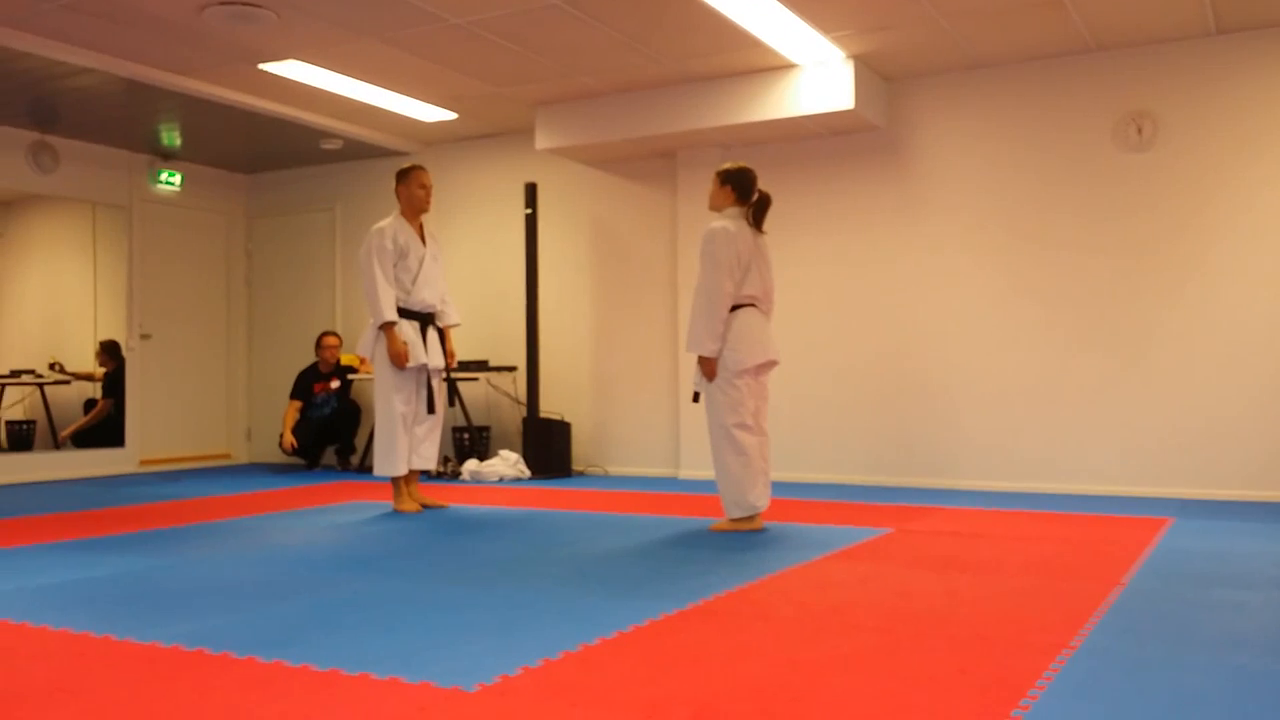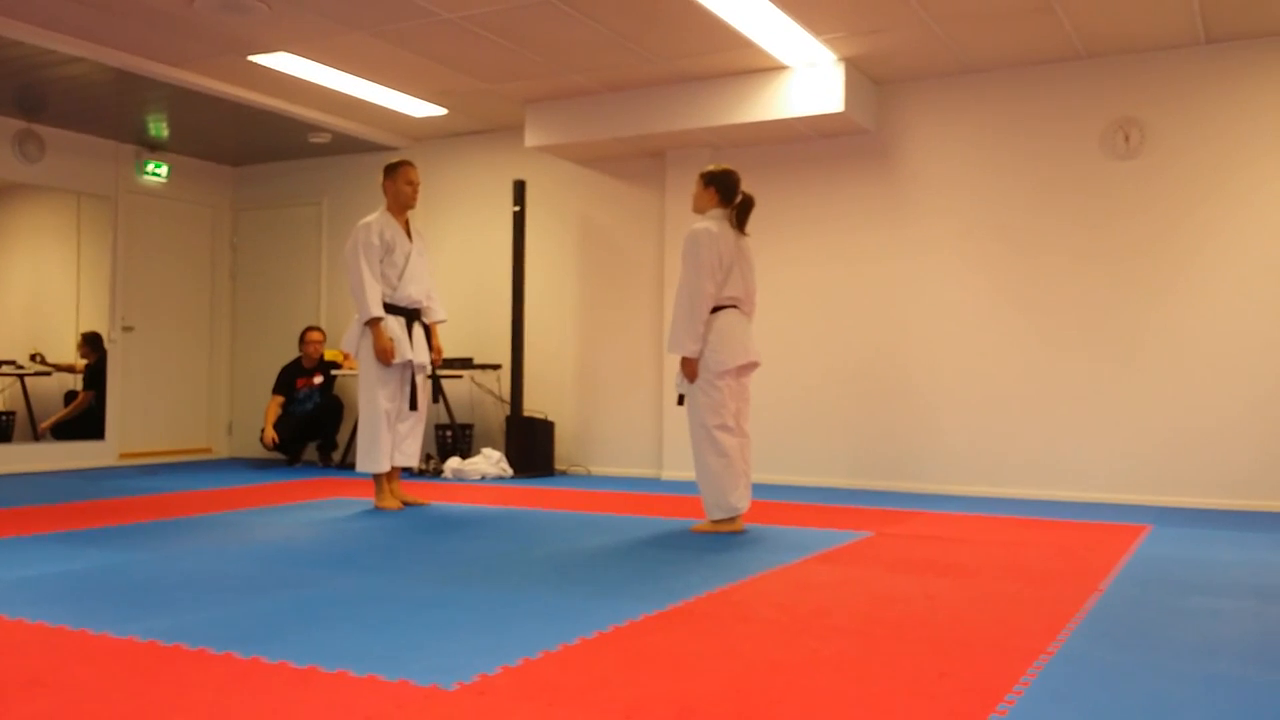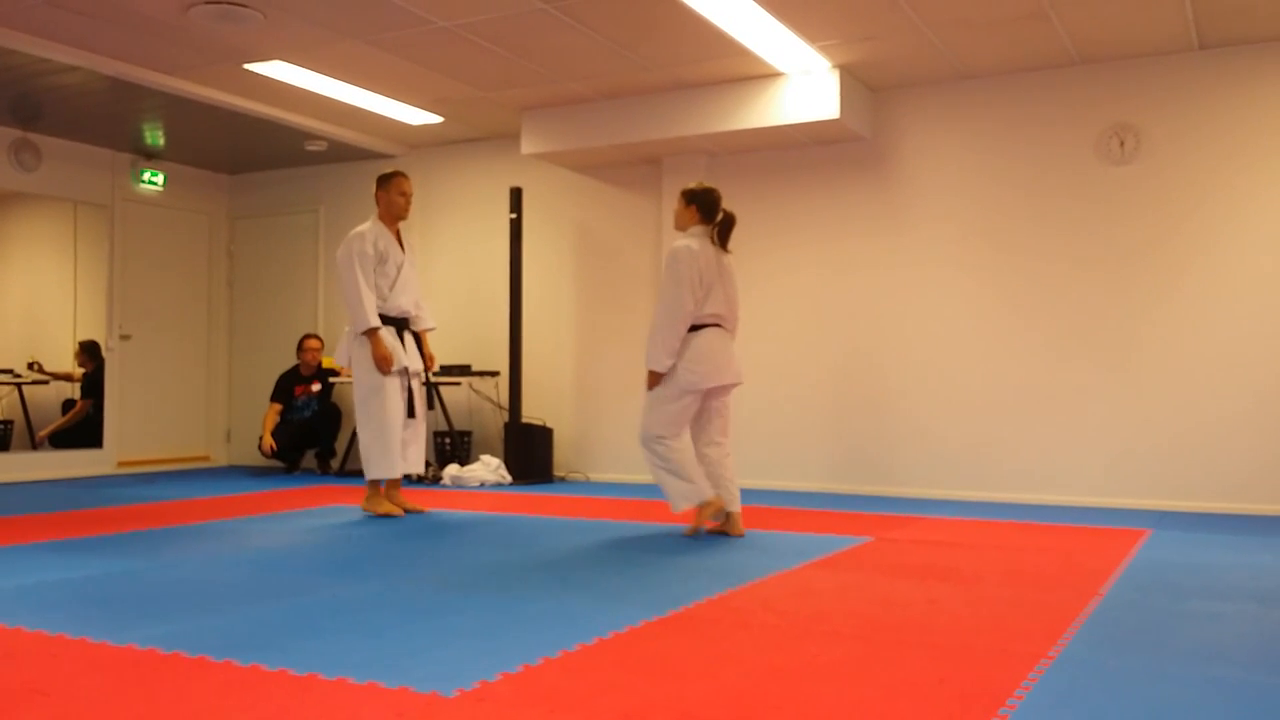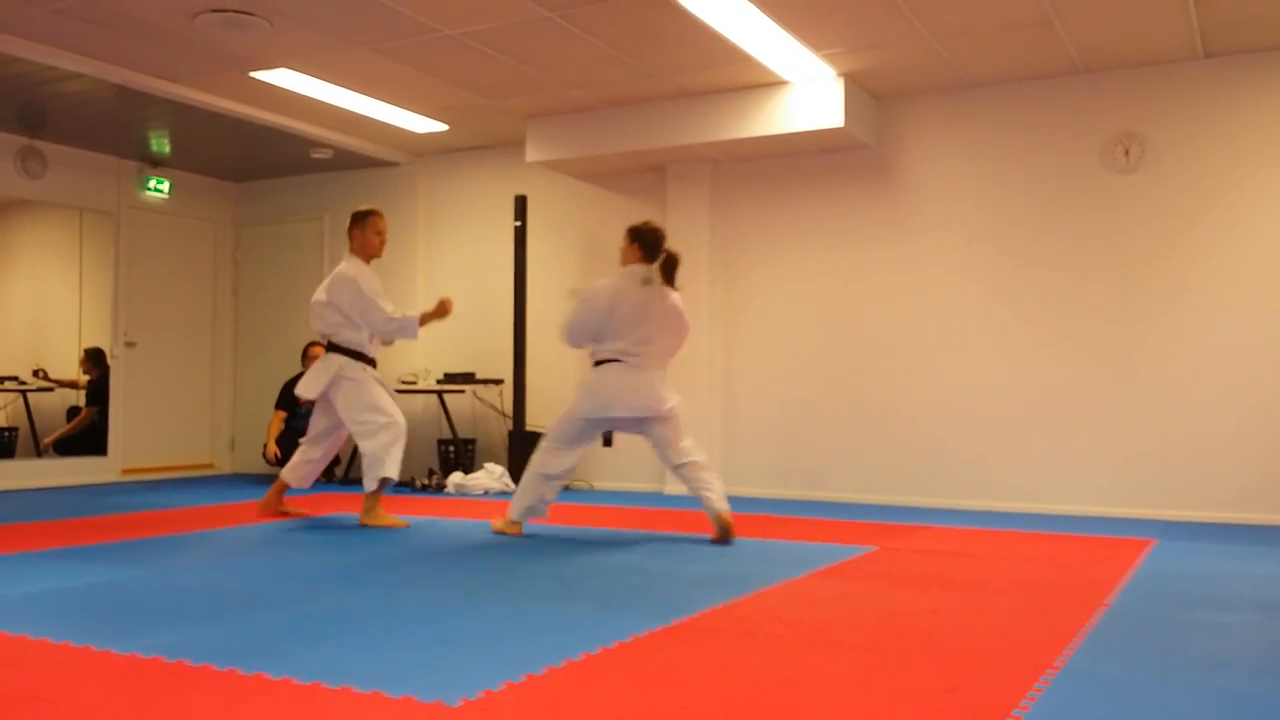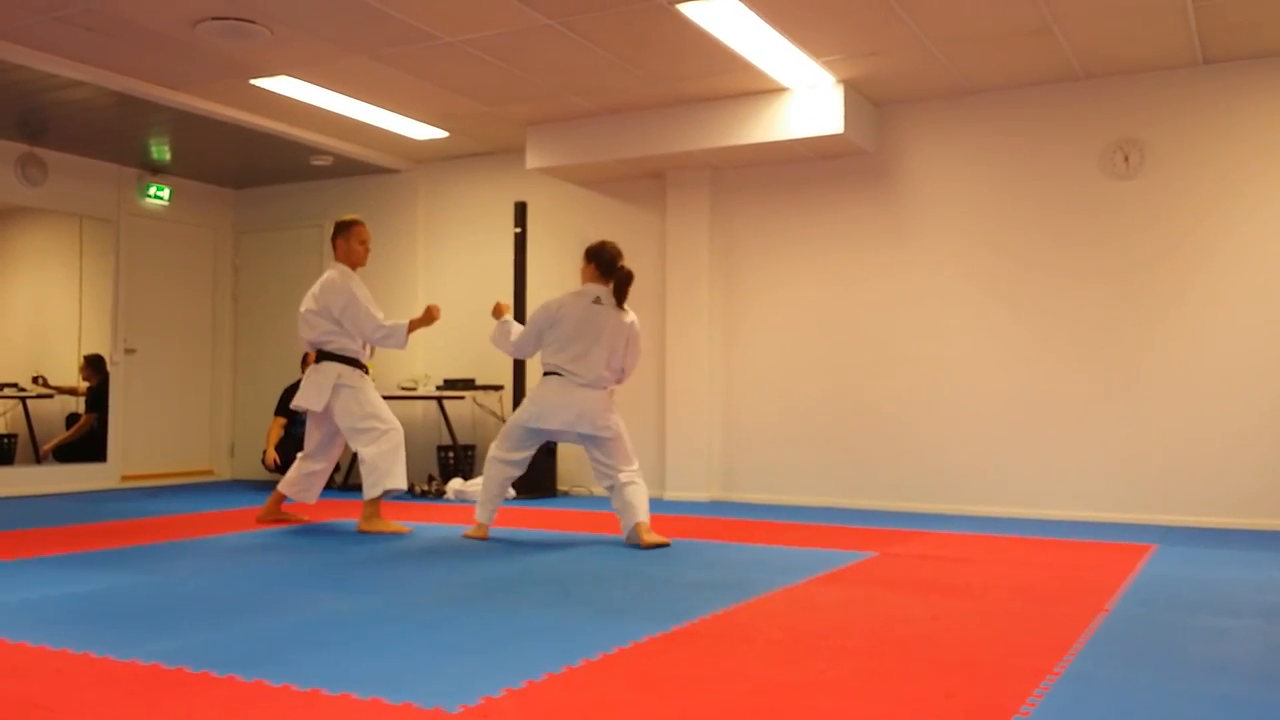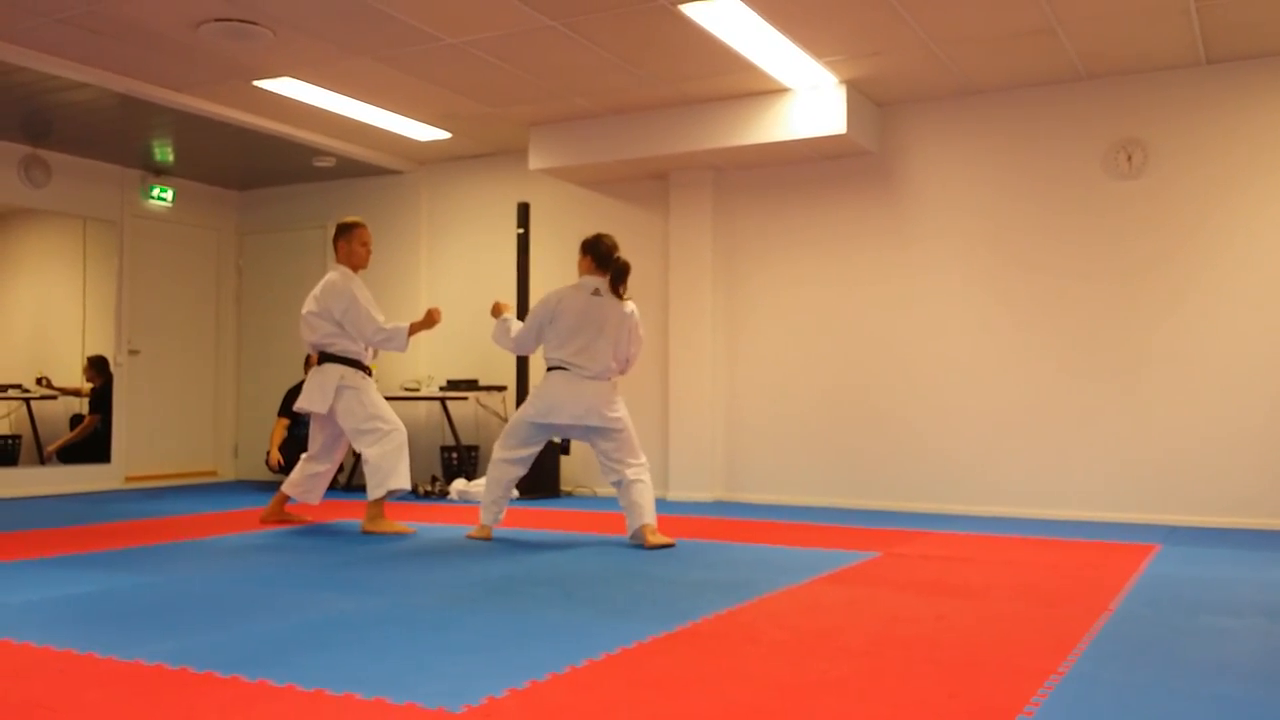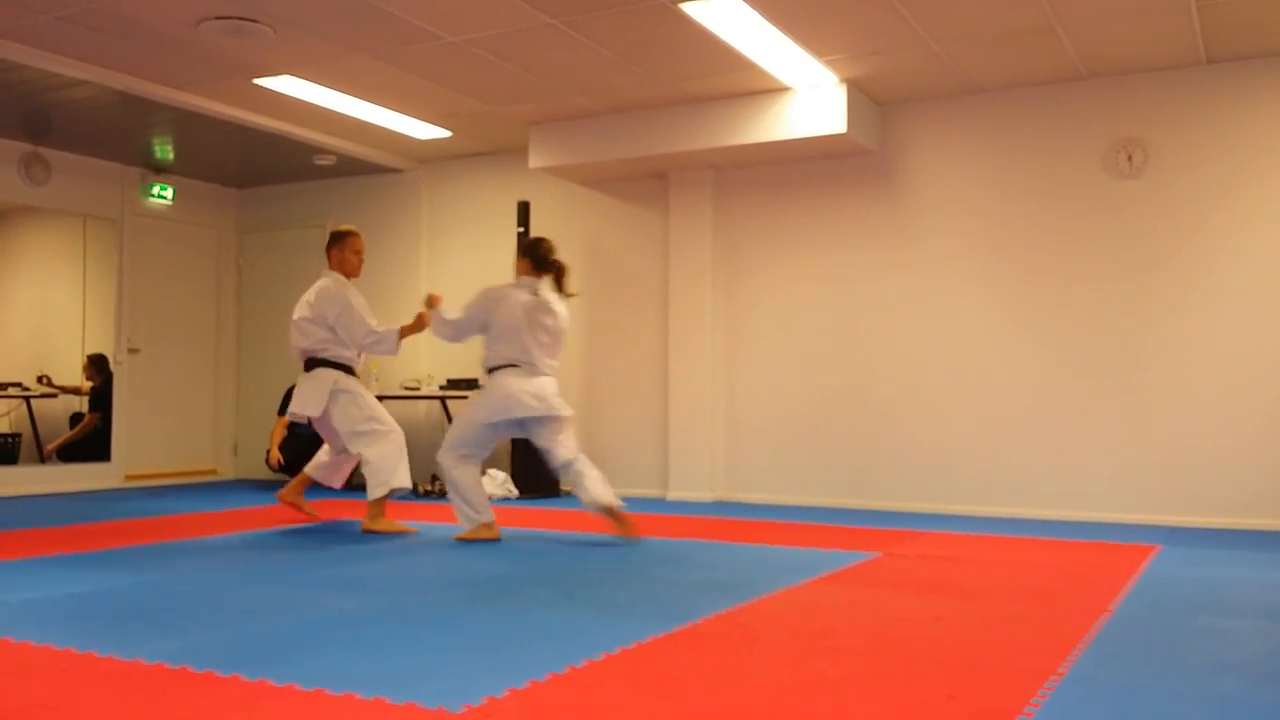
dt=0.4s
person 1, frame 1
left shoulder: (720, 232)
right shoulder: (754, 235)
left elbow: (714, 294)
left wrist: (707, 348)
left hip: (730, 338)
right hip: (754, 336)
left knee: (731, 426)
right knee: (750, 425)
left ankle: (744, 511)
right ankle: (753, 508)
person 1, frame 2
left shoulder: (702, 233)
right shoulder: (737, 237)
left elbow: (696, 294)
left wrist: (688, 349)
left hip: (712, 338)
right hip: (736, 337)
left knee: (712, 428)
right knee: (732, 428)
left ankle: (726, 513)
right ankle: (733, 510)
person 1, frame 3
left shoulder: (683, 250)
right shoulder: (720, 254)
left elbow: (674, 311)
left wrist: (658, 361)
left hip: (691, 352)
right hip: (719, 352)
left knee: (658, 432)
right knee: (713, 439)
left ankle: (704, 501)
right ankle: (728, 515)
person 1, frame 4
left shoulder: (609, 289)
right shoulder: (669, 296)
left elbow: (575, 335)
right elbow: (677, 336)
left hip: (608, 385)
right hip: (651, 387)
left knee: (553, 451)
right knee: (683, 455)
left ankle: (516, 519)
right ankle: (718, 512)
person 1, frame 5
left shoulder: (559, 305)
right shoulder: (627, 318)
left elbow: (521, 347)
right elbow: (624, 370)
left wrist: (504, 319)
left hip: (550, 398)
right hip: (595, 405)
left knee: (503, 456)
right knee: (623, 472)
left ankle: (482, 524)
right ankle: (641, 529)
person 1, frame 6
left shoulder: (558, 299)
right shoulder: (626, 309)
left elbow: (522, 343)
right elbow: (626, 361)
left wrist: (504, 317)
left hip: (556, 391)
right hip: (601, 396)
left knee: (507, 454)
right knee: (630, 466)
left ankle: (486, 524)
right ankle: (647, 529)
person 1, frame 7
left shoulder: (495, 296)
right shoulder: (557, 308)
left elbow: (454, 332)
left wrist: (436, 310)
left hip: (503, 389)
right hip: (542, 390)
left knee: (455, 456)
right knee: (568, 458)
left ankle: (484, 524)
right ankle: (608, 504)
person 2, frame 1
left shoulder: (431, 241)
right shoulder: (384, 234)
right elbow: (379, 289)
left wrist: (447, 338)
right wrist: (393, 336)
left hip: (428, 333)
right hip: (399, 332)
left knee: (428, 411)
right knee: (397, 410)
left ankle: (413, 487)
right ankle: (399, 492)
person 2, frame 2
left shoulder: (416, 236)
right shoulder: (370, 230)
right elbow: (365, 285)
left wrist: (433, 334)
right wrist: (379, 332)
left hip: (413, 330)
right hip: (385, 327)
left knee: (411, 408)
right knee: (381, 407)
left ankle: (394, 484)
right ankle: (381, 489)
person 2, frame 3
left shoulder: (404, 245)
right shoulder: (362, 238)
right elbow: (358, 295)
left wrist: (423, 343)
right wrist: (376, 341)
left hip: (400, 338)
right hip: (373, 337)
left knee: (409, 416)
right knee: (383, 414)
left ankle: (393, 493)
right ankle: (374, 495)
person 2, frame 4
left shoulder: (350, 275)
right shoulder: (352, 276)
left elbow: (369, 325)
right elbow: (385, 321)
left wrist: (389, 334)
right wrist: (433, 315)
left hip: (342, 368)
right hip: (345, 370)
left knee: (324, 438)
right knee: (387, 424)
left ankle: (273, 498)
right ankle: (371, 509)
person 2, frame 5
left shoulder: (329, 283)
right shoulder: (343, 283)
right elbow: (374, 329)
right wrist: (420, 322)
left hip: (329, 375)
right hip: (341, 376)
left knee: (320, 449)
right knee: (384, 433)
left ankle: (272, 507)
right ankle: (371, 516)
person 2, frame 6
left shoulder: (330, 285)
right shoulder: (344, 285)
right elbow: (374, 332)
right wrist: (421, 325)
left hip: (333, 377)
right hip: (343, 377)
left knee: (323, 451)
right knee: (388, 433)
left ankle: (276, 508)
right ankle: (375, 517)
person 2, frame 7
left shoulder: (321, 291)
right shoulder: (339, 292)
right elbow: (364, 335)
right wrist: (412, 328)
left hip: (325, 380)
right hip: (333, 381)
left knee: (349, 443)
right knee: (383, 437)
left ankle: (295, 490)
right ankle: (376, 516)
